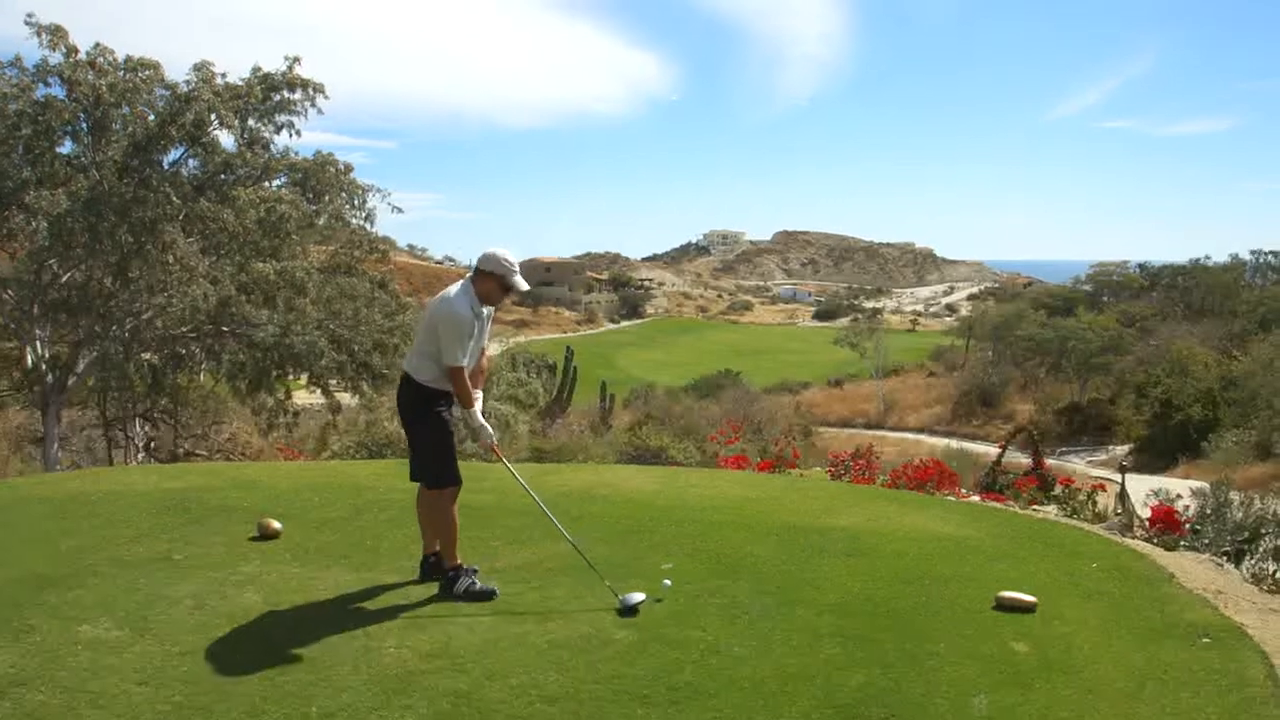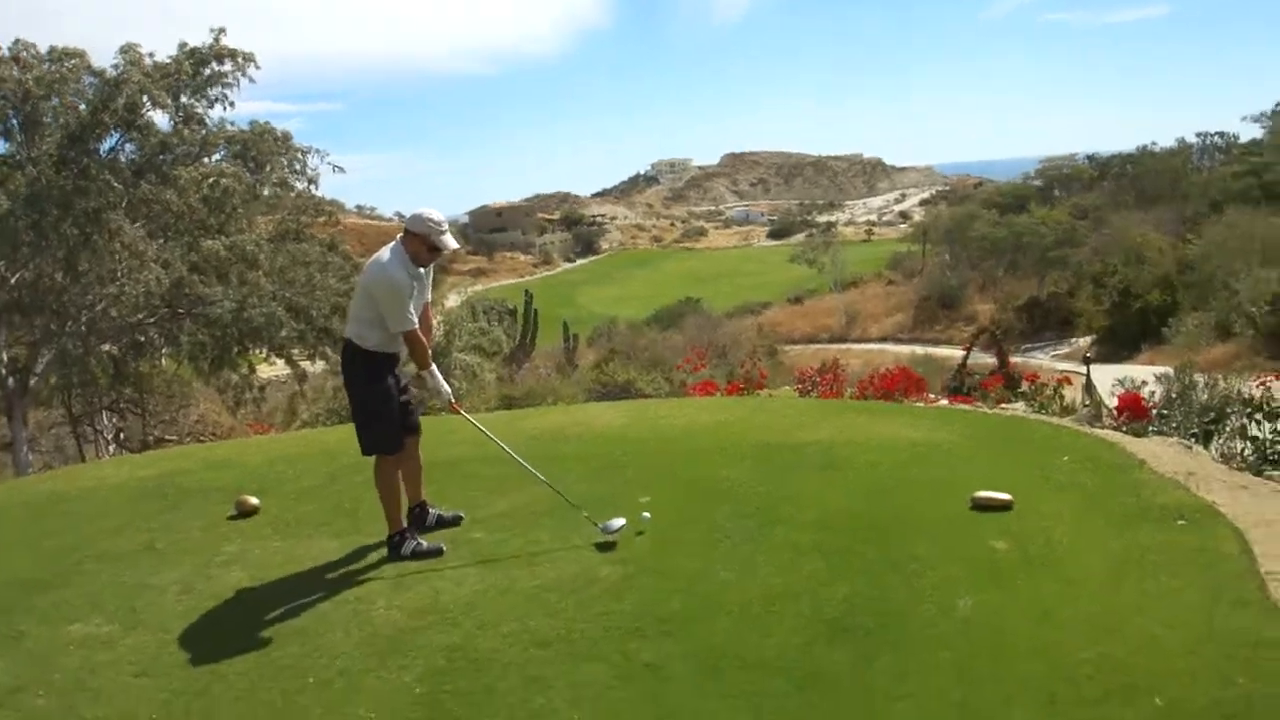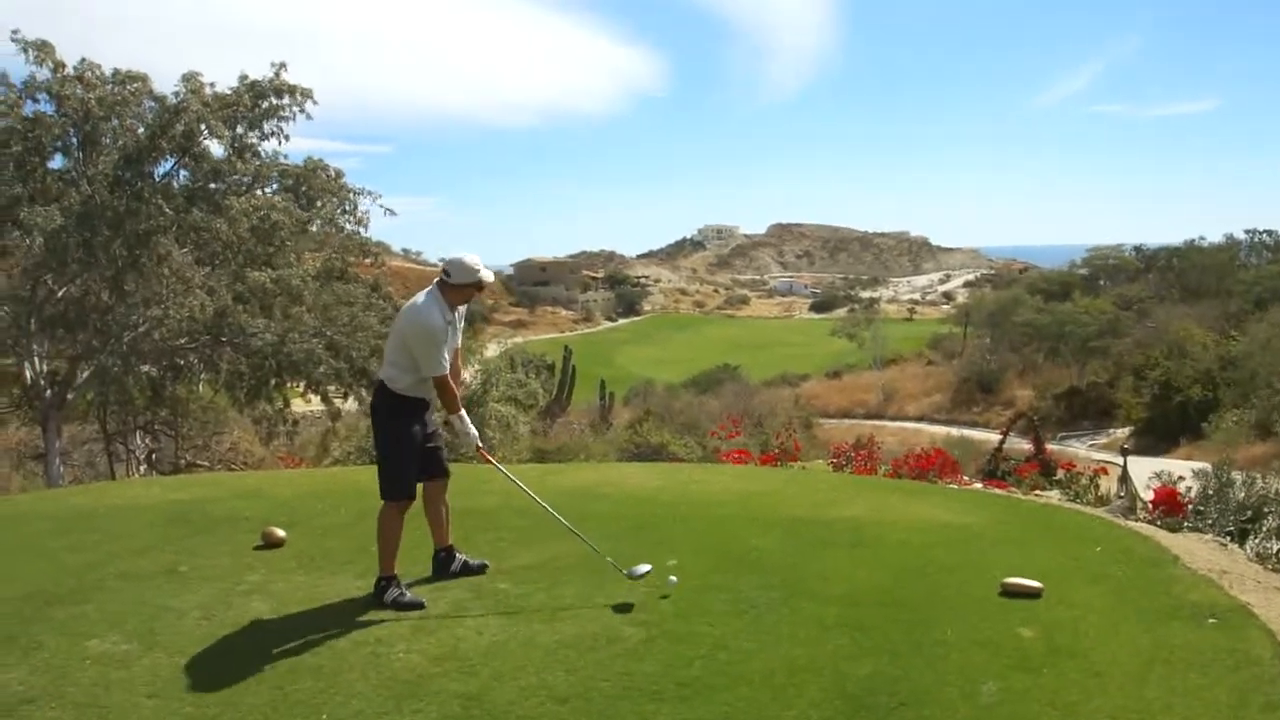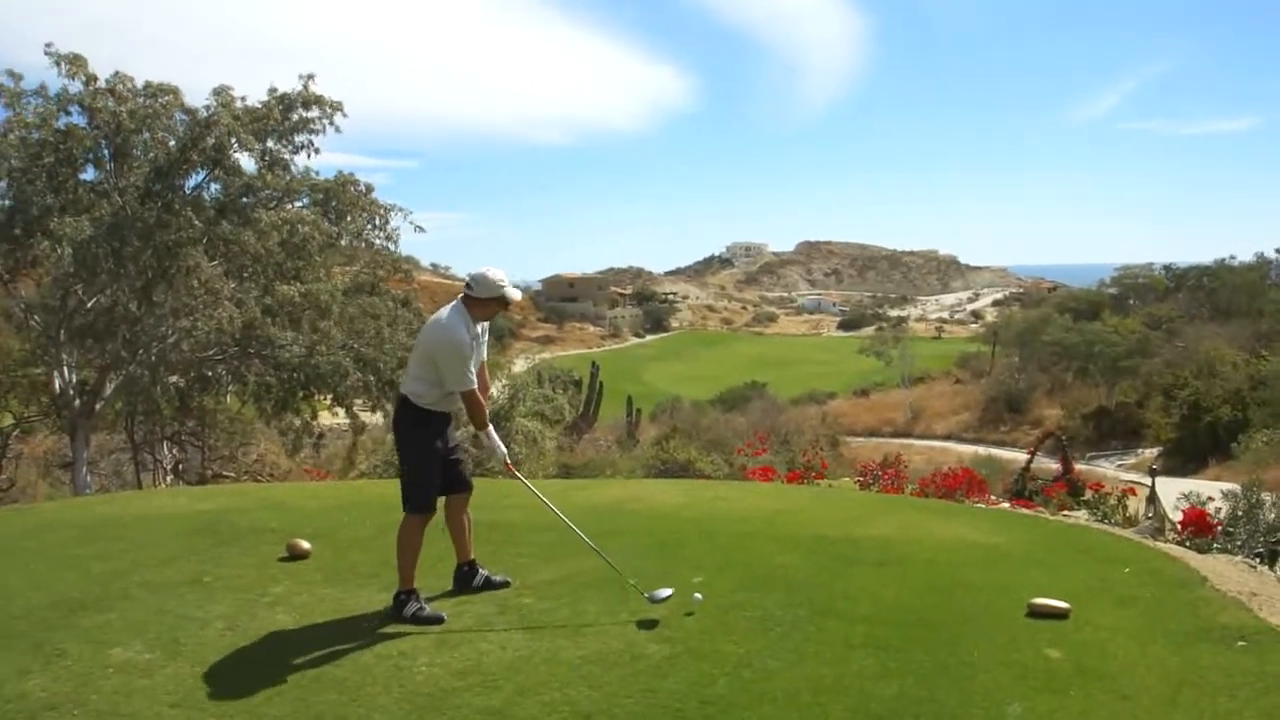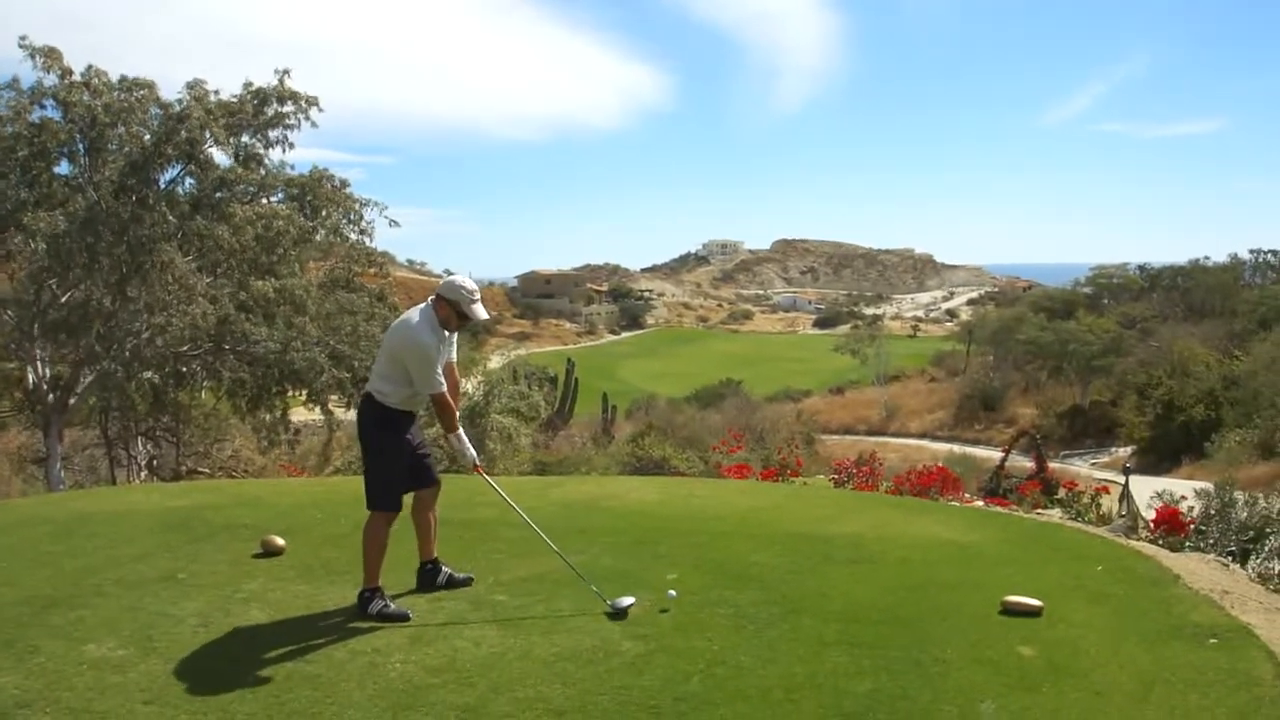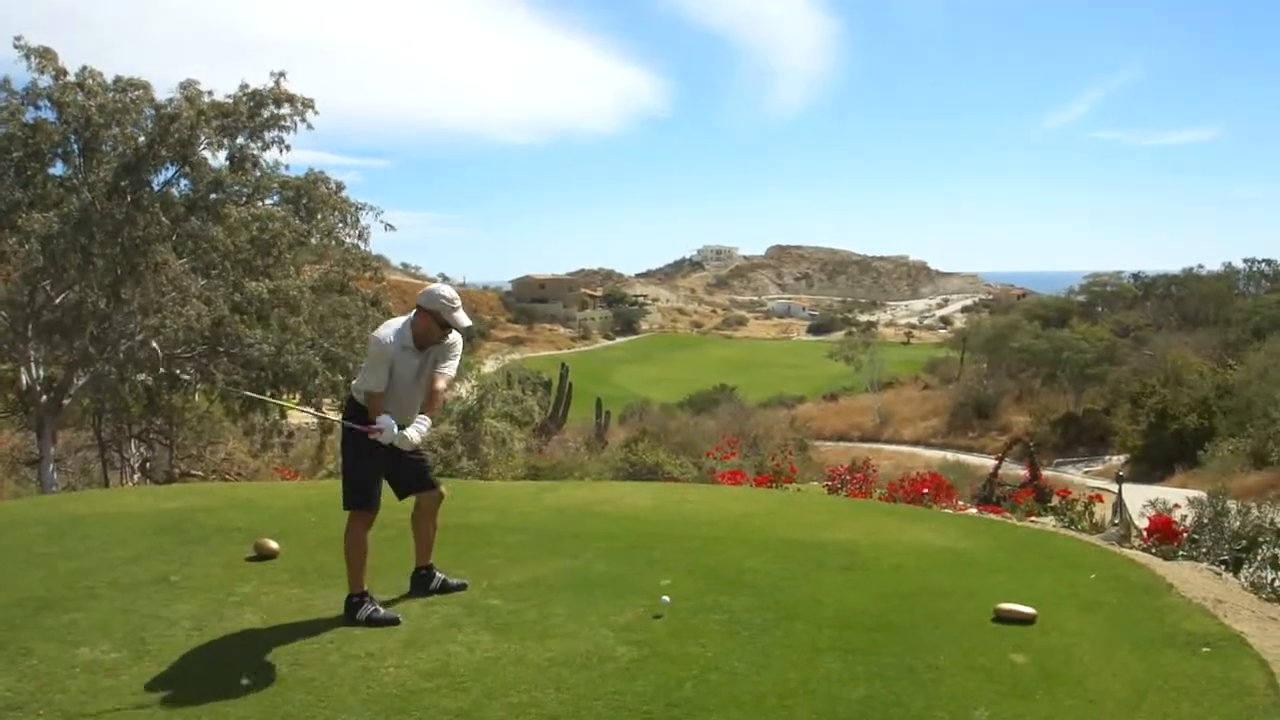
dt=0.7s
person 1, frame 1
left shoulder: (484, 304)
right shoulder: (456, 309)
left elbow: (479, 356)
right elbow: (456, 374)
left wrist: (478, 399)
right wrist: (476, 420)
left hip: (437, 395)
right hip: (422, 396)
left knee: (433, 483)
right knee: (446, 484)
left ankle: (434, 559)
right ankle: (452, 572)
person 1, frame 2
left shoulder: (420, 261)
right shoulder: (389, 274)
left elbow: (424, 313)
right elbow: (412, 336)
left wrist: (428, 365)
right wrist: (435, 379)
left hip: (388, 358)
right hip: (366, 362)
left knee: (410, 439)
right knee: (389, 451)
left ankle: (419, 511)
right ankle: (398, 536)
person 1, frame 3
left shoulder: (455, 307)
right shoulder: (426, 319)
left elbow: (454, 359)
right elbow: (441, 381)
left wrist: (456, 411)
right wrist: (463, 423)
left hip: (420, 403)
right hip: (396, 405)
left knee: (437, 480)
right knee: (399, 497)
left ankle: (445, 556)
right ankle: (386, 582)
person 1, frame 4
left shoulder: (476, 322)
right shoulder: (451, 334)
left elbow: (481, 375)
right elbow: (469, 396)
left wrist: (485, 426)
right wrist: (491, 438)
left hip: (440, 417)
right hip: (418, 419)
left knee: (459, 493)
right knee: (420, 510)
left ankle: (467, 571)
right ankle: (405, 596)
person 1, frame 5
left shoulder: (444, 323)
right shoulder: (419, 338)
left elbow: (451, 376)
right elbow: (440, 399)
left wrist: (455, 429)
right wrist: (460, 442)
left hip: (403, 416)
right hip: (382, 418)
left knee: (428, 487)
right knee: (385, 508)
left ankle: (430, 569)
right ankle: (370, 594)
person 1, frame 6
left shoulder: (450, 342)
right shoulder: (386, 341)
left elbow: (437, 388)
right elbow: (374, 398)
left wrist: (419, 428)
right wrist: (388, 430)
left hip: (402, 425)
right hip: (365, 421)
left knee: (432, 495)
right knee: (364, 511)
left ankle: (424, 574)
right ankle: (357, 599)
